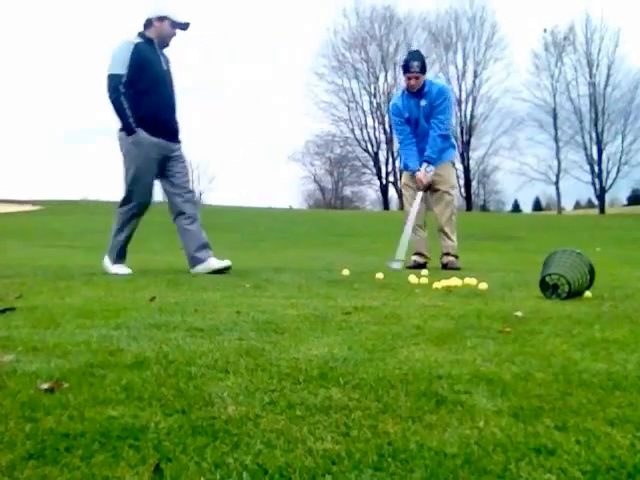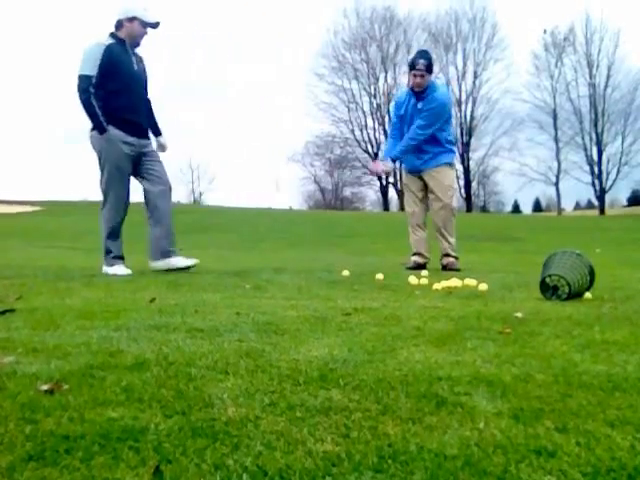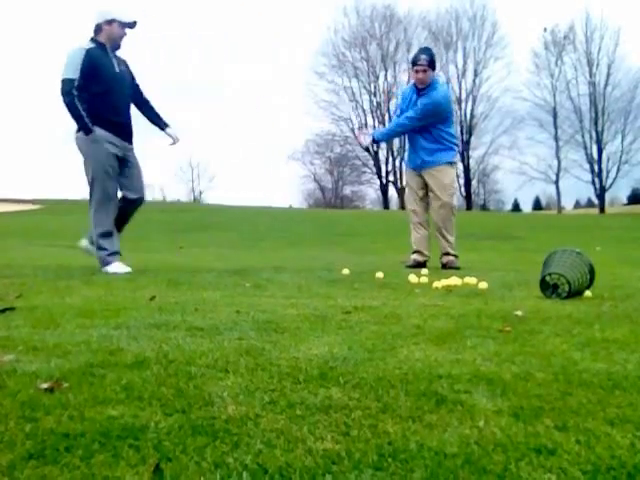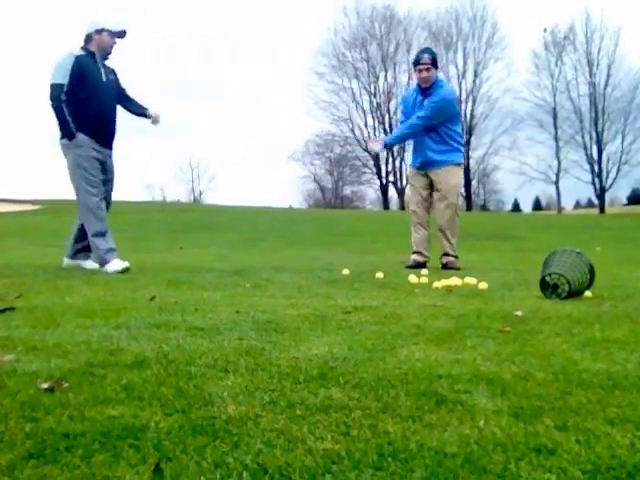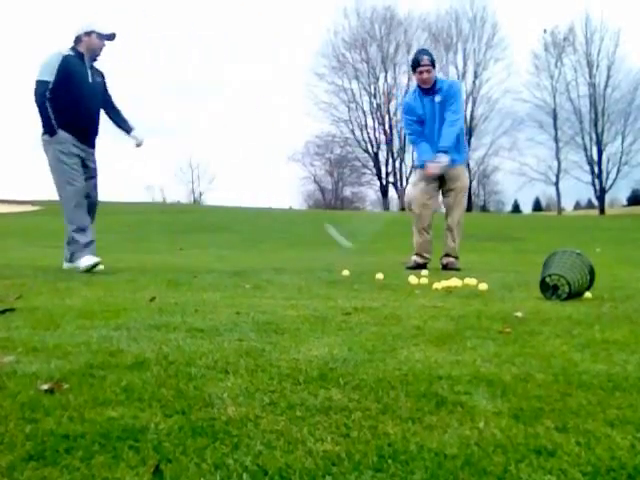
dt=0.2s
person 1, frame 1
left shoulder: (163, 59)
right shoulder: (131, 49)
right elbow: (116, 89)
right wrist: (132, 129)
left hip: (169, 142)
right hip: (141, 140)
left knee: (185, 198)
right knee: (137, 199)
left ankle: (201, 259)
right ankle: (114, 257)
person 1, frame 2
left shoulder: (137, 59)
right shoulder: (102, 51)
right elbow: (86, 89)
left wrist: (157, 133)
right wrist: (103, 128)
left hip: (142, 140)
right hip: (115, 139)
left knee: (161, 190)
right knee: (116, 199)
left ankle: (164, 254)
right ankle: (112, 259)
person 1, frame 3
left shoulder: (121, 64)
right shoulder: (84, 55)
left elbow: (138, 98)
right elbow: (69, 93)
left wrist: (164, 126)
right wrist: (88, 129)
left hip: (123, 141)
right hip: (98, 139)
left knee: (134, 195)
right knee: (104, 198)
left ankle: (96, 240)
right ankle: (109, 257)
person 1, frame 4
left shoulder: (110, 73)
right shoulder: (73, 61)
left elbow: (124, 99)
right elbow: (57, 97)
left wrist: (146, 113)
right wrist: (72, 134)
left hip: (104, 147)
right hip: (81, 144)
left knee: (101, 201)
right knee: (92, 199)
left ankle: (78, 253)
right ankle: (108, 257)
person 1, frame 5
left shoulder: (97, 75)
right shoulder: (60, 61)
left elbow: (110, 107)
right elbow: (42, 94)
left wrist: (130, 131)
right wrist: (54, 131)
left hip: (87, 145)
right hip: (63, 141)
left knee: (88, 199)
right knee: (74, 192)
left ankle: (76, 256)
right ankle: (81, 252)
person 2, frame 1
left shoulder: (441, 91)
right shoulder: (397, 103)
left elbow: (439, 129)
right elbow: (404, 139)
left wrist: (428, 161)
right wrist: (416, 168)
left hip: (440, 159)
right hip: (413, 164)
left knee: (445, 209)
right knee: (414, 211)
left ankle: (449, 255)
right ankle: (419, 255)
person 2, frame 2
left shoulder: (440, 98)
right shoulder: (401, 99)
left elbow: (418, 133)
right elbow: (395, 133)
left wrist: (390, 158)
right wrist: (385, 159)
left hip: (439, 161)
right hip: (412, 164)
left knee: (444, 209)
right knee: (414, 212)
left ankle: (449, 256)
right ankle: (419, 256)
person 2, frame 3
left shoulder: (439, 96)
right shoulder: (407, 93)
left elbow: (407, 123)
right elbow: (400, 122)
left wrist: (375, 137)
right wrist: (376, 134)
left hip: (440, 160)
right hip: (415, 161)
left knee: (443, 208)
right knee: (415, 209)
left ankle: (448, 255)
right ankle: (419, 254)
person 2, frame 4
left shoulder: (445, 96)
right shoulder: (409, 96)
left elbow: (416, 125)
right elbow: (404, 126)
left wrist: (386, 142)
right wrist: (386, 141)
left hip: (446, 161)
right hip: (419, 162)
left knee: (448, 209)
right knee: (417, 209)
left ankle: (449, 255)
right ankle: (419, 254)
person 2, frame 5
left shoulder: (451, 88)
right shoulder: (410, 102)
left elbow: (452, 123)
right elbow: (416, 136)
left wrist: (443, 155)
right wrist: (428, 162)
left hip: (454, 161)
right hip: (426, 162)
left knee: (455, 210)
right knee: (420, 208)
left ankle: (450, 256)
right ankle: (421, 256)
